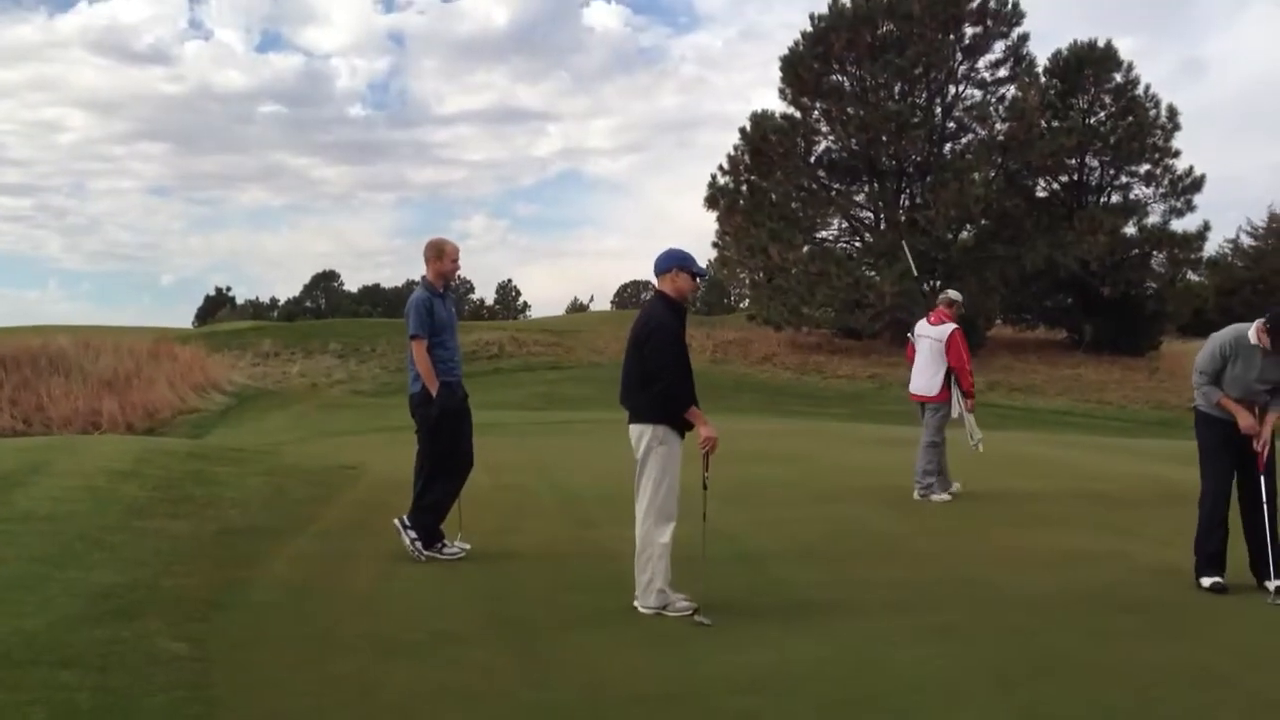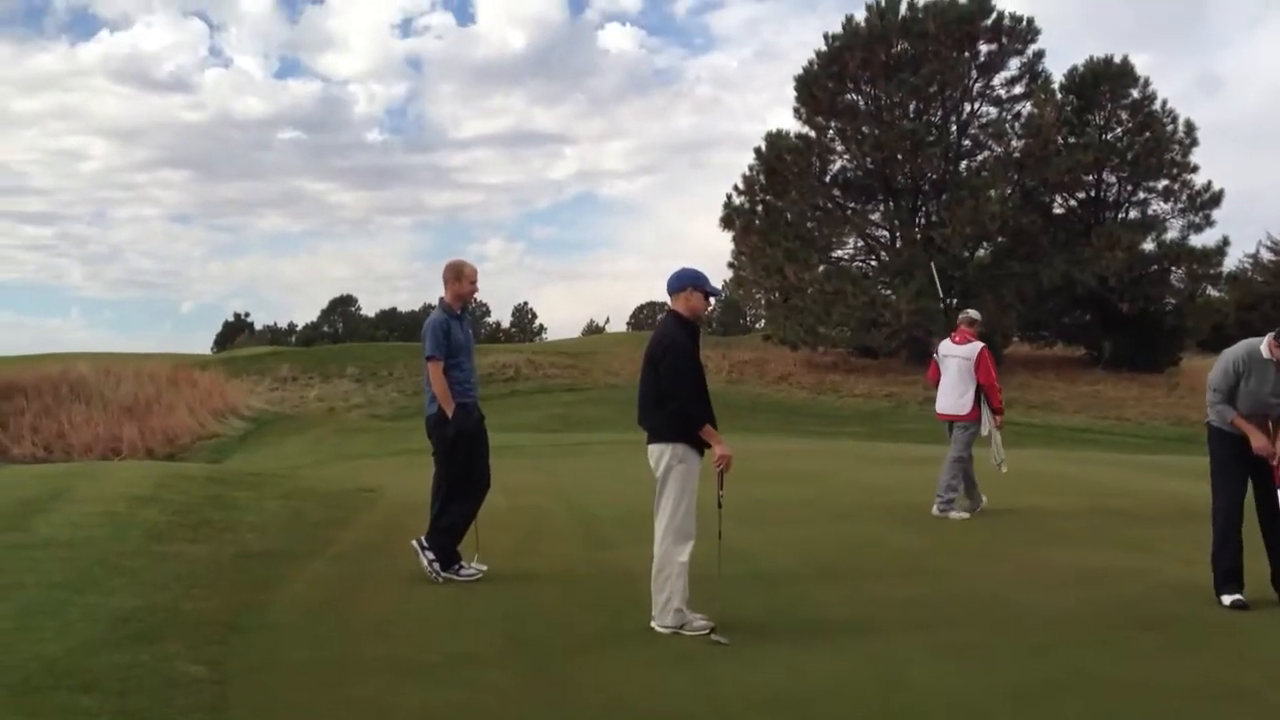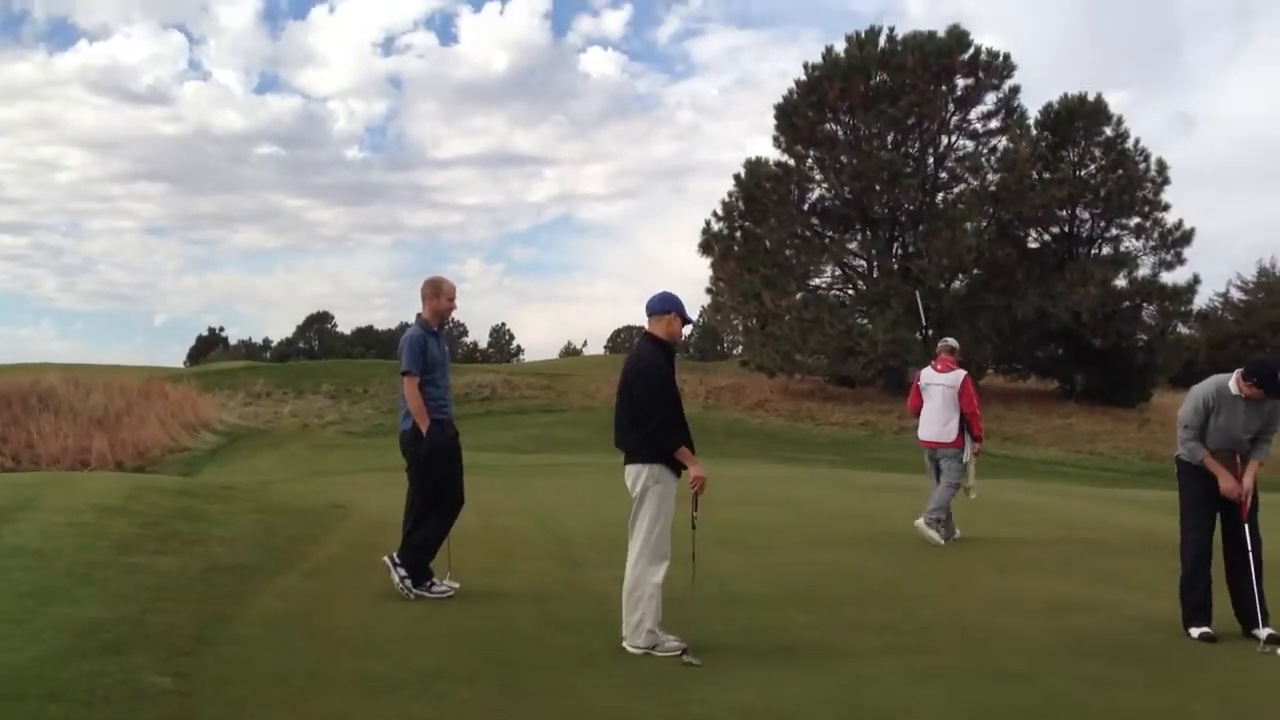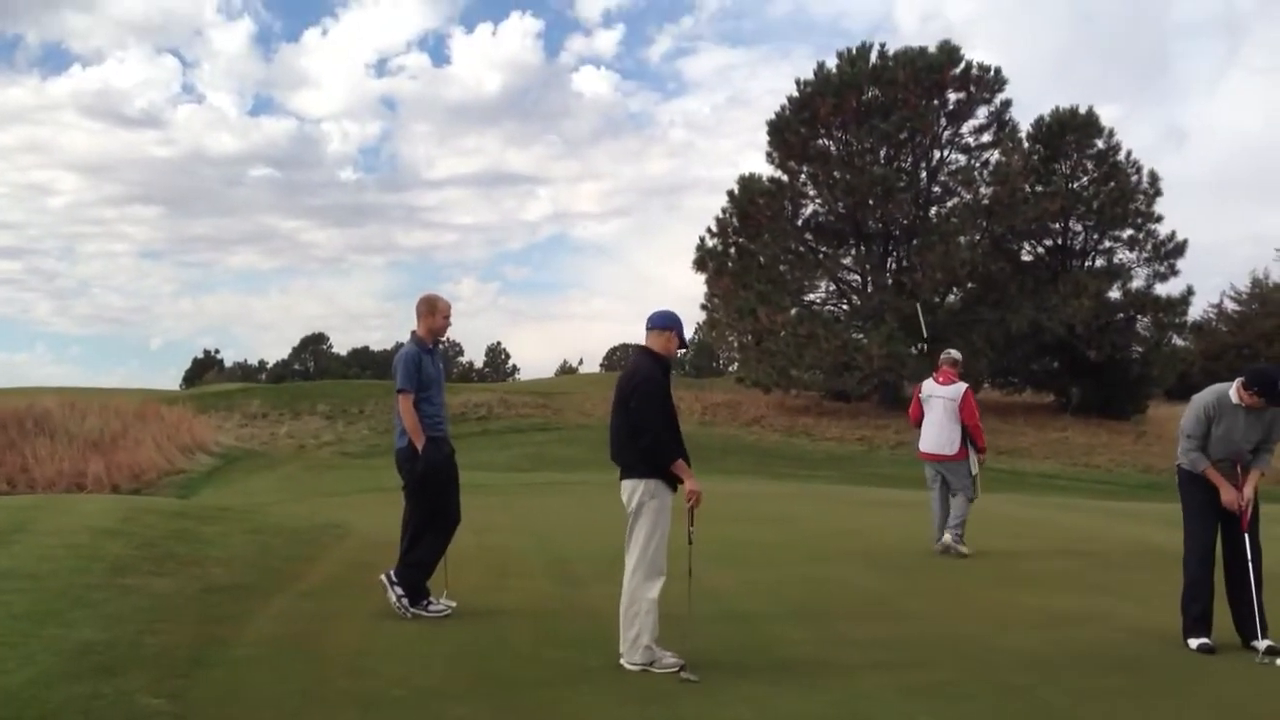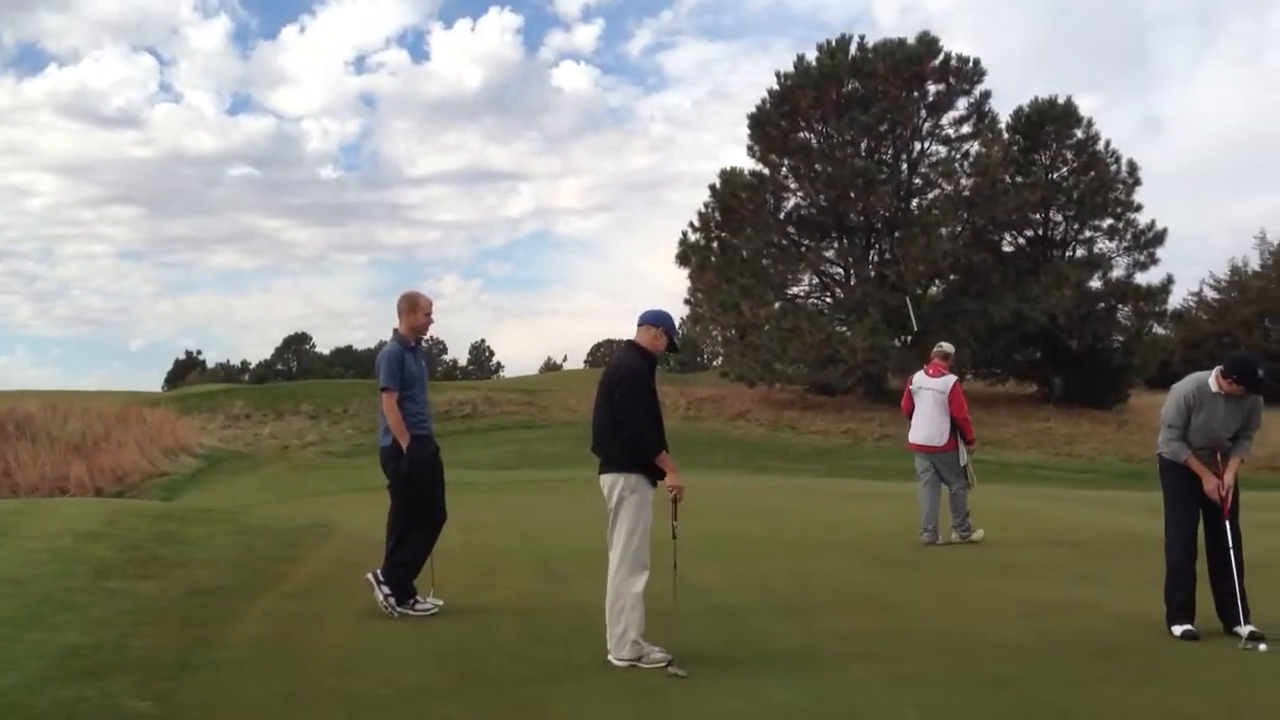
dt=0.2s
person 1, frame 1
left shoulder: (657, 314)
right shoulder: (661, 320)
right elbow: (668, 382)
left wrist: (693, 420)
right wrist: (701, 422)
left hip: (654, 422)
right hip: (657, 425)
left knee: (655, 510)
right knee: (656, 512)
left ankle: (652, 589)
right ankle: (653, 596)
person 1, frame 2
left shoulder: (672, 334)
right shoulder: (675, 339)
right elbow: (683, 401)
left wrist: (708, 439)
right wrist: (716, 440)
left hip: (672, 441)
right hip: (676, 444)
left knee: (673, 529)
right knee: (674, 530)
left ankle: (669, 609)
right ankle: (670, 616)
person 1, frame 3
left shoulder: (647, 356)
right shoulder: (651, 361)
right elbow: (658, 422)
left wrist: (683, 460)
right wrist: (690, 461)
left hip: (648, 462)
right hip: (653, 465)
left knee: (646, 550)
right knee: (648, 552)
left ankle: (641, 630)
right ankle: (641, 636)
person 1, frame 4
left shoulder: (639, 369)
right shoulder: (648, 374)
right elbow: (654, 436)
left wrist: (679, 473)
right wrist: (686, 474)
left hip: (642, 476)
right hip: (649, 479)
left knee: (643, 565)
right knee: (645, 567)
left ankle: (638, 646)
right ankle: (638, 652)
person 1, frame 5
left shoulder: (626, 363)
right shoulder: (633, 368)
right elbow: (637, 428)
left wrist: (661, 467)
right wrist: (669, 468)
left hip: (623, 470)
right hip: (629, 474)
left knee: (627, 560)
right knee: (628, 562)
left ankle: (626, 642)
right ankle: (625, 648)
person 2, frame 1
left shoulder: (447, 297)
right shoulder: (421, 300)
right elbow: (419, 352)
right wrist: (437, 394)
left hip: (454, 391)
right hip: (432, 395)
left knee: (460, 462)
right knee: (433, 465)
left ankle: (421, 526)
right ankle: (422, 531)
person 2, frame 2
left shoulder: (464, 319)
right shoulder: (438, 322)
right elbow: (436, 374)
right wrist: (453, 415)
left hip: (470, 412)
right hip: (448, 417)
left knee: (477, 483)
right knee: (450, 486)
left ankle: (439, 549)
right ankle: (439, 552)
person 2, frame 3
left shoulder: (440, 336)
right shoulder: (414, 338)
right elbow: (411, 389)
right wrist: (427, 431)
left hip: (444, 428)
right hip: (423, 432)
left knee: (451, 500)
right knee: (424, 502)
left ankle: (411, 565)
right ankle: (410, 568)
person 2, frame 4
left shoulder: (434, 353)
right shoulder: (409, 355)
right elbow: (406, 406)
right wrist: (423, 449)
left hip: (440, 446)
right hip: (419, 450)
left knee: (447, 518)
right knee: (421, 521)
left ankle: (407, 584)
right ankle: (407, 587)
person 2, frame 5
left shoulder: (417, 350)
right shoulder: (392, 353)
right elbow: (390, 405)
right wrist: (407, 447)
left hip: (424, 444)
right hip: (403, 449)
left knee: (433, 516)
right knee: (406, 519)
left ankle: (394, 583)
right ankle: (394, 586)
person 3, frame 1
right shoulder: (1227, 340)
right elbow: (1201, 382)
right wrist: (1239, 412)
left hip: (1256, 422)
right hip: (1215, 419)
right knee: (1216, 491)
right ankle: (1208, 569)
person 3, frame 2
right shoulder: (1239, 355)
right elbow: (1216, 402)
right wrist: (1252, 432)
right hip: (1227, 434)
right knee: (1228, 509)
right ankle: (1227, 586)
person 3, frame 3
right shoulder: (1207, 391)
right elbow: (1187, 439)
left wrist: (1250, 473)
right wrist: (1221, 474)
left hip: (1241, 472)
right hip: (1198, 468)
left knee: (1247, 544)
right knee: (1198, 542)
left ankle: (1255, 620)
right ankle: (1196, 619)
person 3, frame 4
right shoulder: (1208, 401)
right elbow: (1189, 450)
left wrist: (1250, 485)
right wrist: (1222, 485)
left hip: (1241, 481)
right hip: (1199, 477)
left knee: (1247, 554)
right knee: (1200, 551)
left ankle: (1254, 632)
right ankle: (1196, 630)
person 3, frame 5
left shoulder: (1251, 398)
right shoulder: (1188, 390)
left elbow: (1245, 437)
right elbow: (1171, 439)
left wrist: (1230, 472)
right wrist: (1204, 475)
left hip: (1221, 468)
right hip: (1180, 465)
left knee: (1227, 541)
right knee: (1182, 538)
left ankle: (1236, 618)
right ankle: (1179, 617)
person 4, frame 1
left shoulder: (920, 325)
right shoulder: (952, 330)
left elbow: (911, 356)
right elbow: (962, 365)
right wrist: (969, 395)
left hip: (918, 389)
right hip: (938, 392)
left knee: (934, 437)
right knee: (932, 439)
left ankle: (943, 482)
right ankle: (924, 487)
person 4, frame 2
left shoulder: (942, 346)
right shoulder: (979, 349)
left elbow: (933, 378)
right elbow: (990, 382)
right wrist: (998, 411)
left hip: (945, 409)
right hip: (967, 411)
left knee: (963, 454)
right knee: (958, 456)
left ankle: (973, 500)
right ankle: (944, 503)
person 4, frame 3
left shoulder: (922, 374)
right shoulder: (961, 376)
left elbow: (913, 407)
right elbow: (971, 410)
right wrist: (977, 439)
left hip: (927, 437)
right hip: (951, 439)
left knee: (939, 481)
right knee: (951, 482)
left ankle: (946, 529)
right ankle: (929, 519)
person 4, frame 4
left shoulder: (924, 386)
right shoulder: (962, 389)
left elbow: (914, 417)
right elbow: (973, 422)
right wrist: (981, 449)
left hip: (928, 450)
right hip: (954, 452)
left knee: (938, 495)
right knee: (964, 493)
left ankle: (942, 541)
right ankle: (953, 533)
person 4, frame 5
left shoulder: (915, 378)
right shoulder: (951, 381)
left elbow: (906, 409)
right elbow: (961, 414)
right wrist: (969, 440)
left hip: (918, 442)
right hip: (944, 443)
left knee: (927, 487)
right knee: (958, 484)
left ankle: (928, 533)
right ankle: (962, 530)
